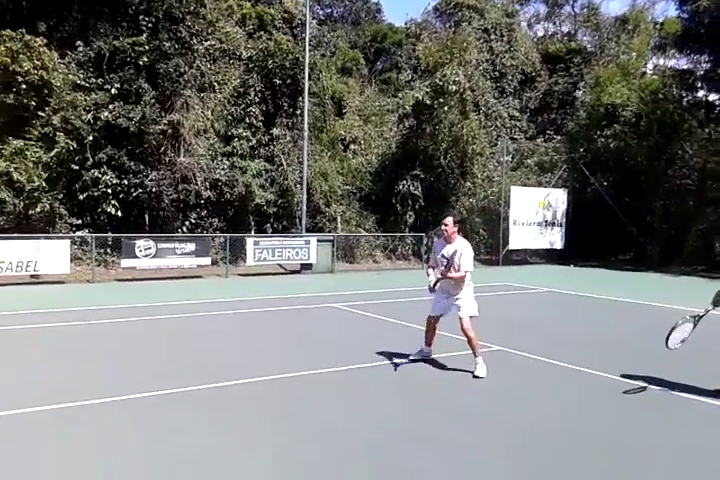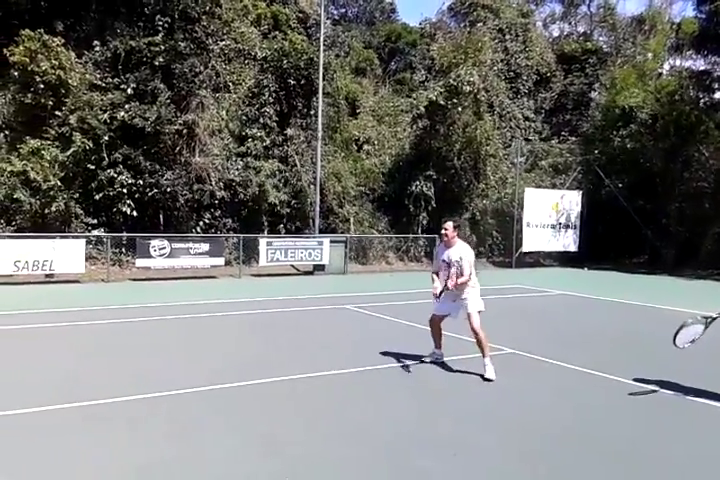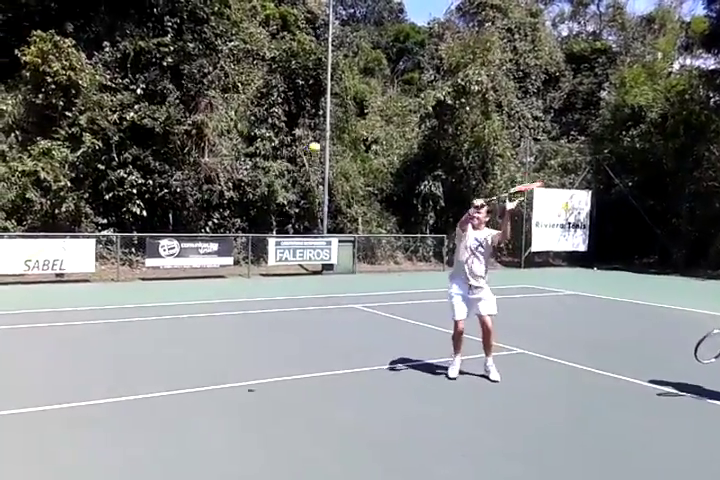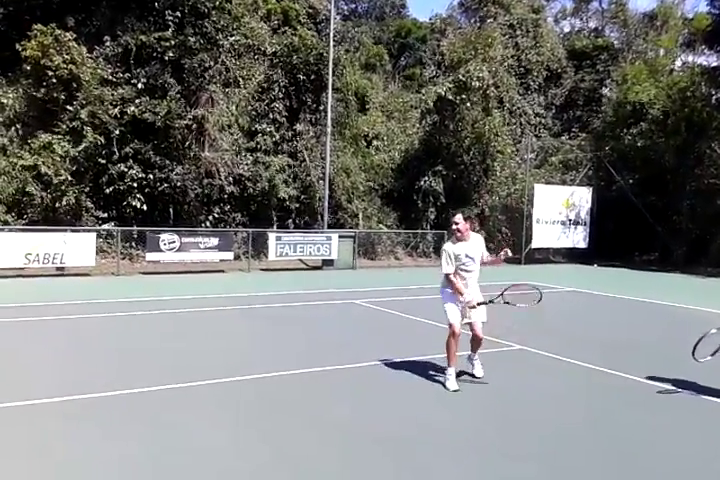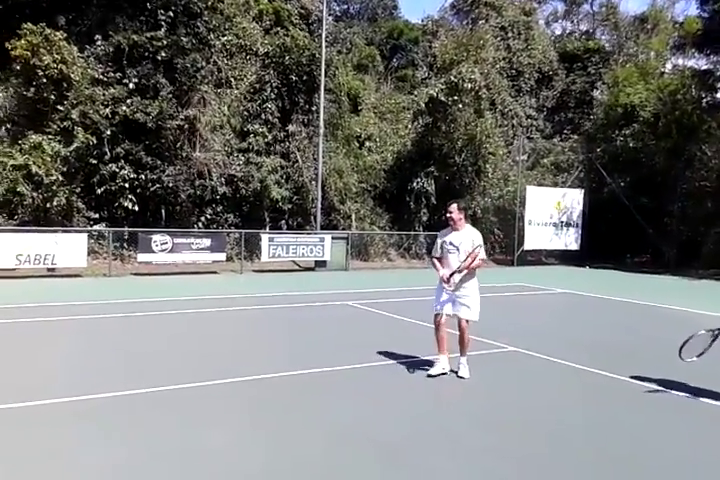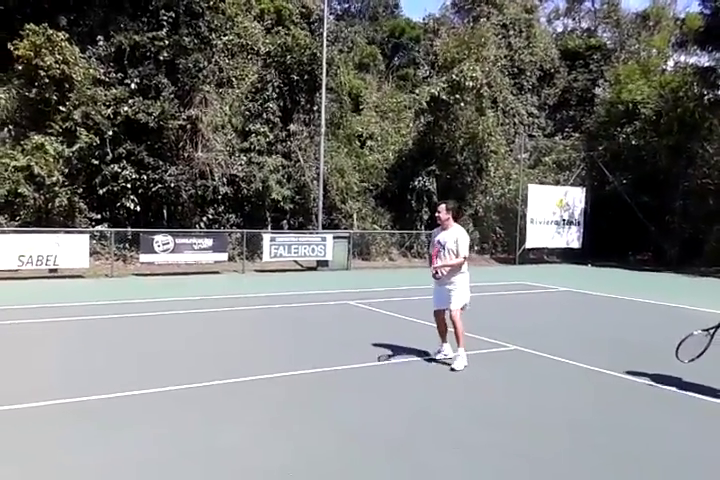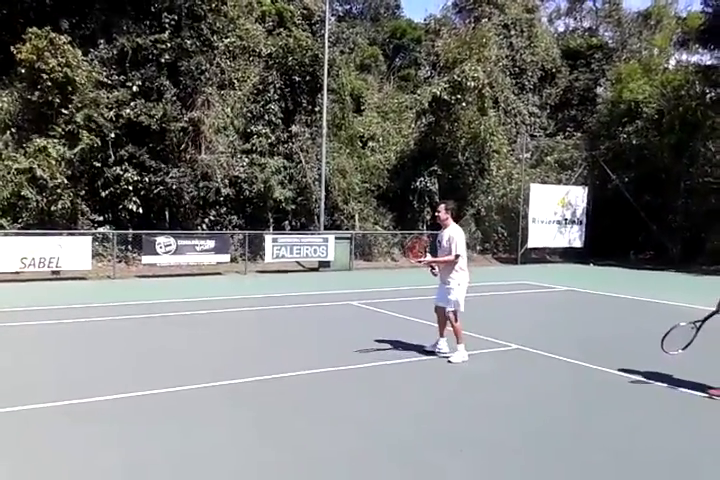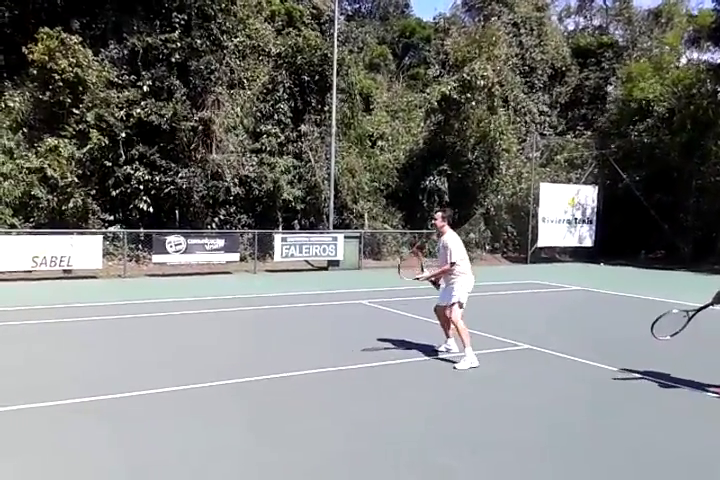
dt=0.5s
person 1, frame 1
left shoulder: (464, 247)
right shoulder: (438, 244)
left elbow: (463, 274)
right elbow: (432, 266)
left wrist: (450, 276)
right wrist: (431, 276)
left hip: (462, 292)
right hip: (442, 291)
left knee: (466, 327)
right knee: (430, 321)
left ankle: (480, 363)
right ankle: (426, 350)
person 1, frame 2
left shoulder: (465, 251)
right shoulder: (439, 248)
left elbow: (467, 276)
right elbow: (435, 271)
left wrist: (455, 283)
right wrist: (436, 285)
left hip: (468, 292)
right hip: (449, 293)
left knee: (475, 327)
right knee: (434, 321)
left ankle: (488, 365)
right ankle: (438, 353)
person 1, frame 3
left shoulder: (490, 234)
right shoulder: (464, 230)
left elbow: (505, 236)
right elbow: (462, 223)
left wrist: (507, 213)
right wrist: (472, 210)
left hip: (480, 286)
right hip: (459, 285)
left knee: (487, 326)
right knee: (459, 327)
left ankle: (489, 364)
right ankle: (456, 358)
person 1, frame 4
left shoulder: (478, 239)
right shoulder: (449, 247)
left elbow: (483, 259)
right elbow: (450, 276)
left wrist: (499, 258)
right wrist: (465, 296)
left hip: (473, 294)
right hip: (452, 293)
left knee: (477, 333)
right knee: (455, 330)
left ankle: (473, 357)
right ankle: (450, 373)
person 1, frame 5
left shoulder: (474, 235)
right shoulder: (443, 235)
left elbow: (479, 261)
right elbow: (435, 258)
left wrist: (467, 266)
right wrist: (441, 271)
left hip: (466, 287)
right hip: (445, 286)
left knee: (463, 325)
right knee: (439, 320)
left ankle: (463, 362)
right ankle: (442, 361)
person 1, frame 6
left shoulder: (459, 233)
right shoulder: (435, 232)
left elbow: (461, 260)
right elbow: (432, 255)
left wrist: (443, 264)
right wrist: (434, 267)
left hip: (457, 281)
right hip: (441, 281)
left knee: (455, 314)
right knee: (439, 314)
left ankle: (461, 353)
right ankle: (444, 348)
person 1, frame 7
left shoulder: (456, 233)
right shoulder: (442, 232)
left elbow: (454, 258)
left wrist: (432, 260)
right wrist: (435, 264)
left hip: (456, 279)
right hip: (445, 278)
left knee: (451, 314)
right knee: (439, 310)
left ankle: (461, 350)
right ankle: (441, 343)
person 1, frame 8
left shoulder: (450, 239)
right shoulder: (443, 238)
left elbow: (449, 267)
left wrist: (429, 275)
right wrist: (436, 276)
left hip: (461, 281)
right hip: (452, 282)
left knee: (455, 317)
right knee: (439, 309)
left ankle: (470, 356)
right ankle: (450, 343)
